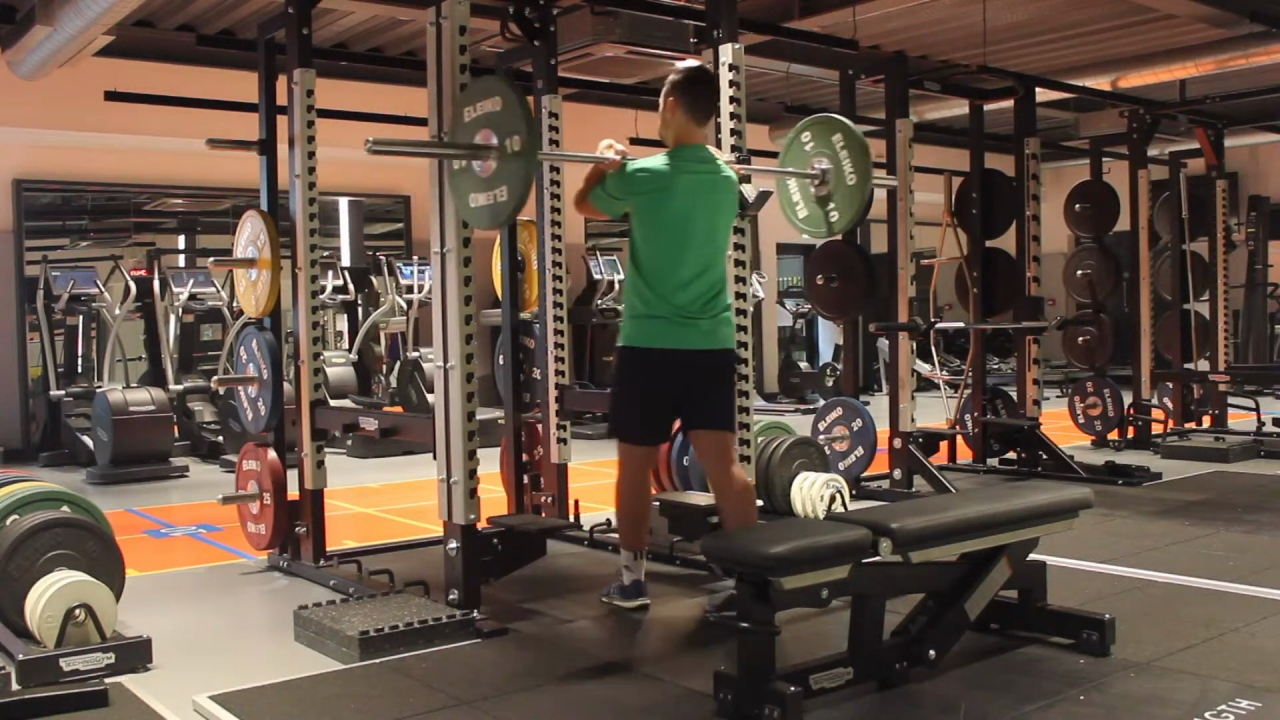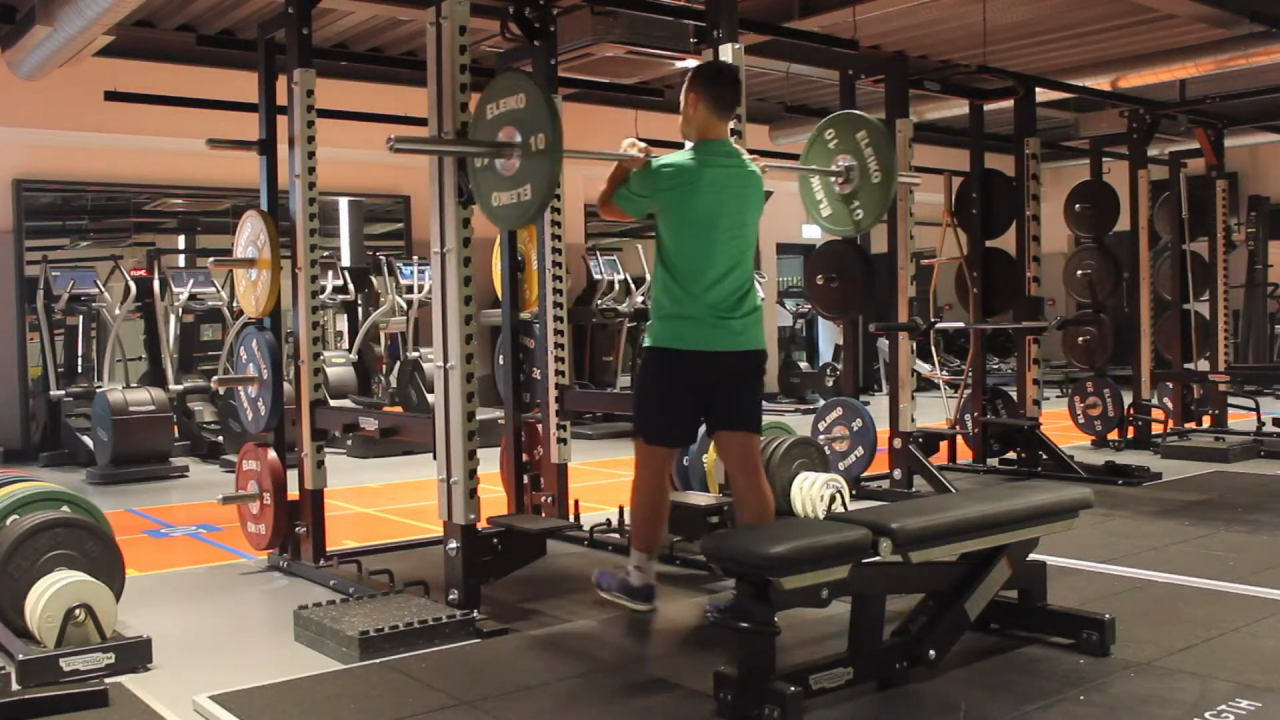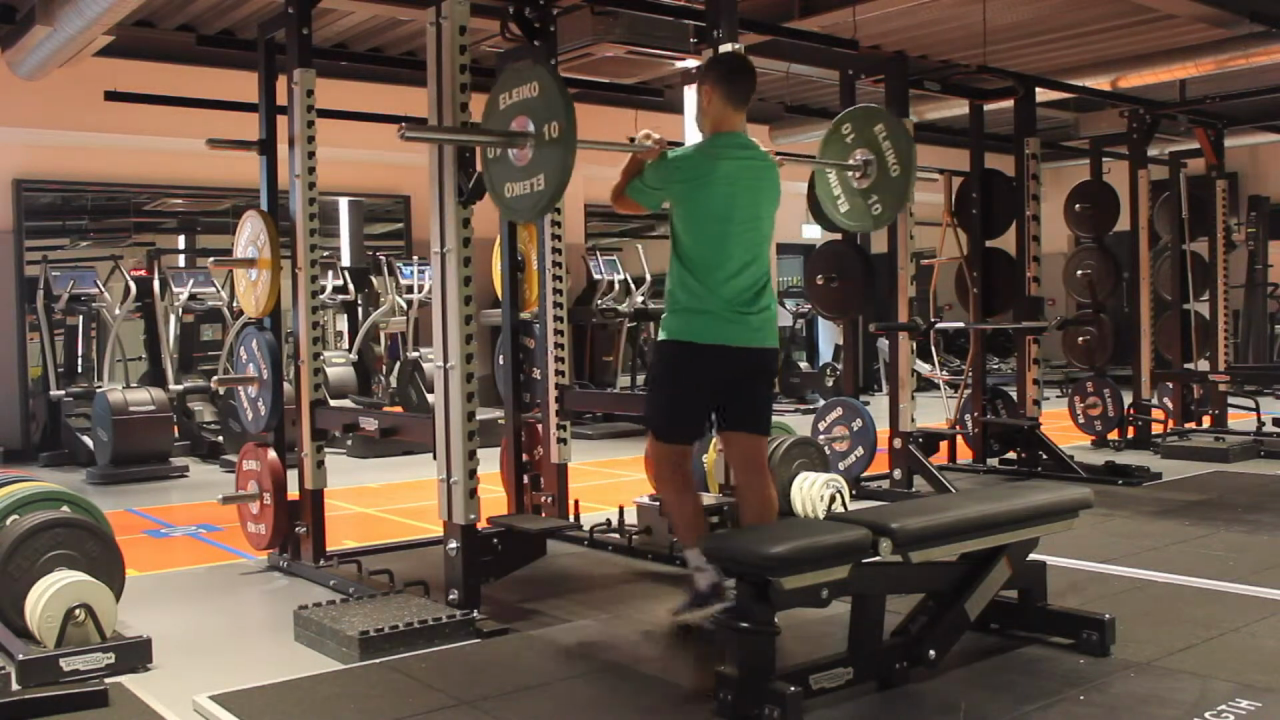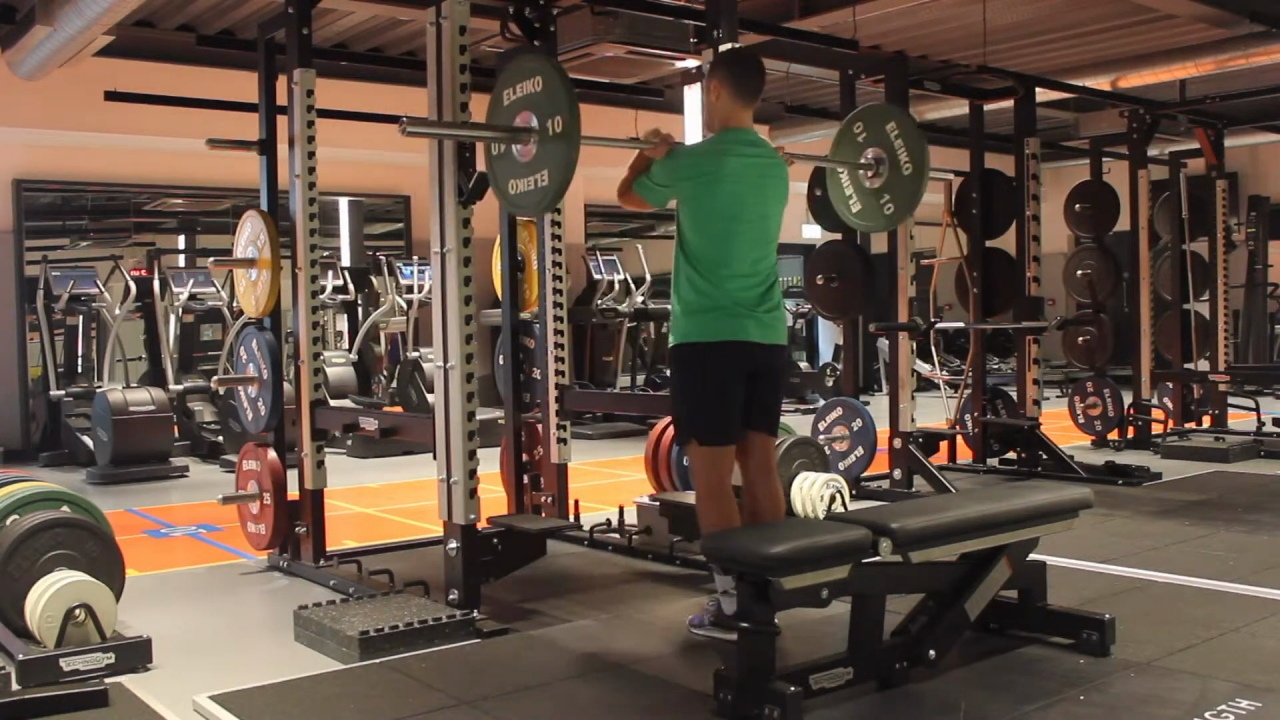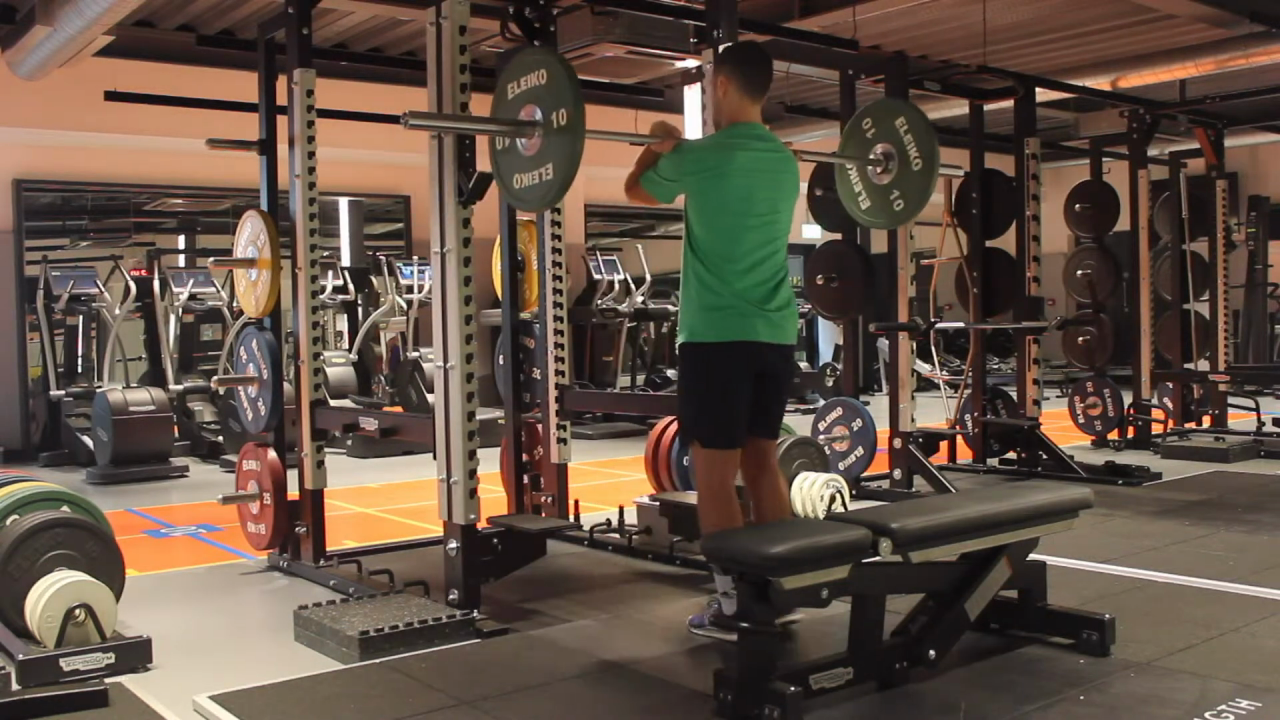
dt=0.2s
person 1, frame 1
left shoulder: (643, 176)
right shoulder: (727, 179)
left elbow: (585, 205)
left wrist: (604, 165)
left hip: (650, 344)
right hip: (713, 343)
left knee: (636, 465)
right knee: (724, 464)
left ankle: (631, 579)
person 1, frame 2
left shoulder: (668, 172)
right shoulder: (752, 176)
left elbow: (609, 207)
left wrist: (628, 163)
left hip: (678, 344)
right hip: (742, 343)
left knee: (653, 465)
right knee: (745, 466)
left ankle: (638, 580)
person 1, frame 3
left shoulder: (684, 163)
right shoulder: (768, 169)
left elbow: (623, 199)
left wrist: (643, 155)
left hip: (693, 337)
right hip: (756, 339)
left knee: (667, 459)
right knee: (750, 465)
left ankle: (706, 576)
person 1, frame 4
left shoulder: (691, 161)
right shoulder: (777, 165)
left elbow: (629, 196)
left wrist: (651, 151)
left hip: (707, 336)
right hip: (766, 336)
left knee: (711, 471)
right knee: (759, 465)
left ankle: (732, 603)
person 1, frame 5
left shoulder: (698, 156)
right shoulder: (786, 161)
left elbow: (636, 190)
left wrist: (659, 144)
left hip: (716, 336)
right hip: (775, 335)
left knee: (714, 473)
right knee: (761, 463)
left ankle: (731, 606)
